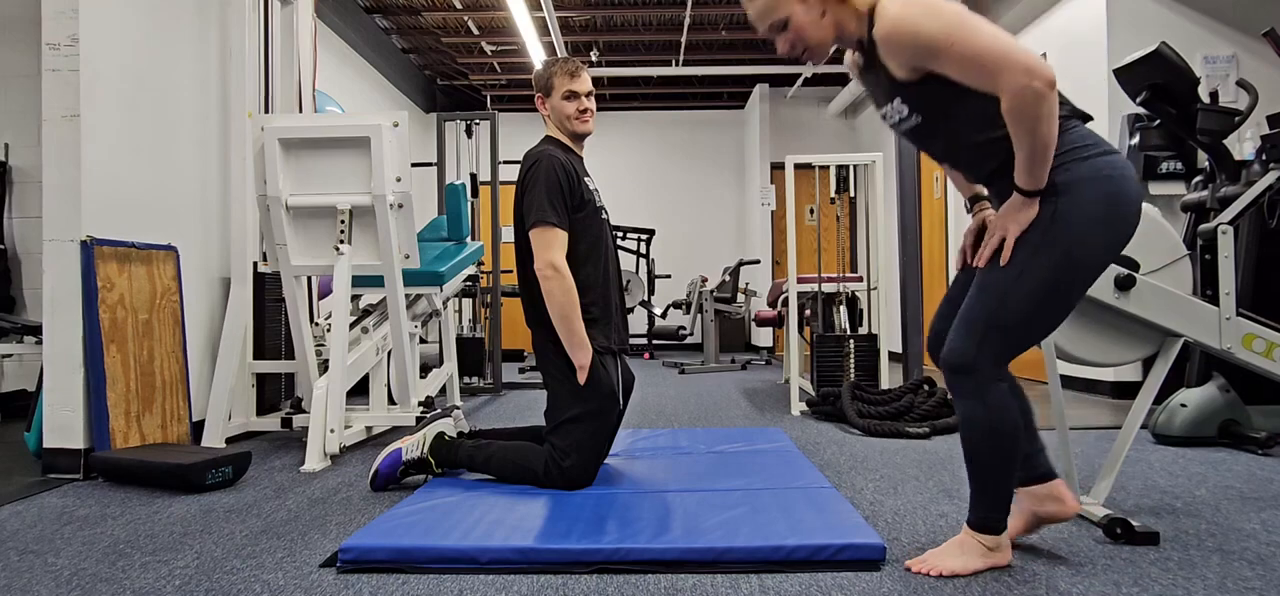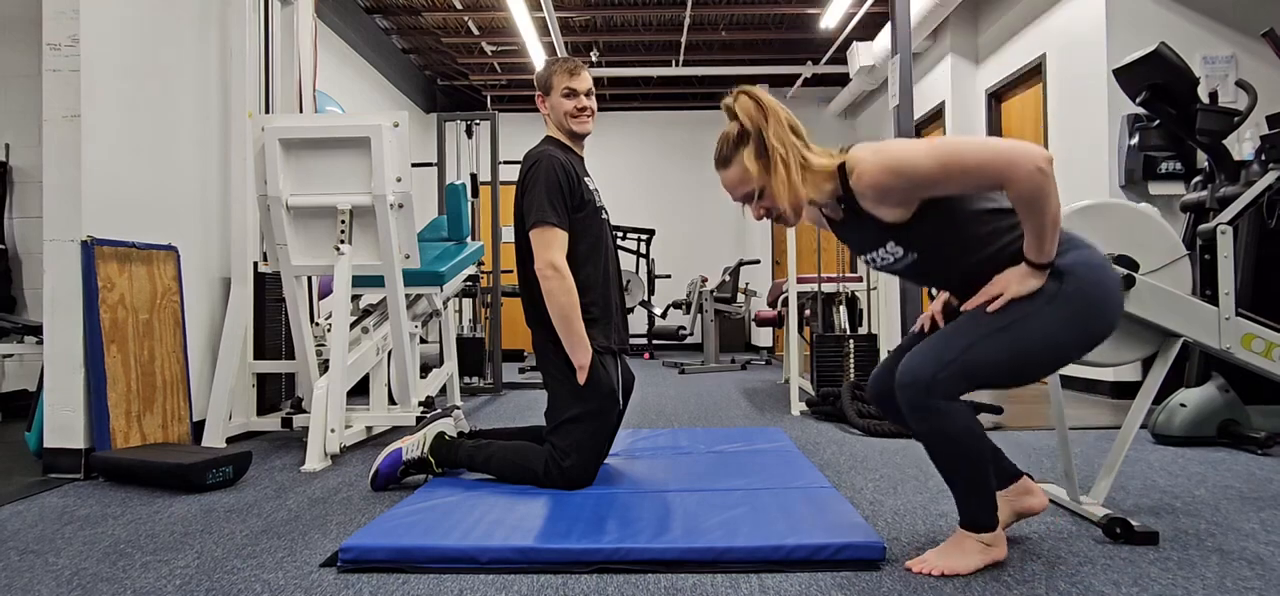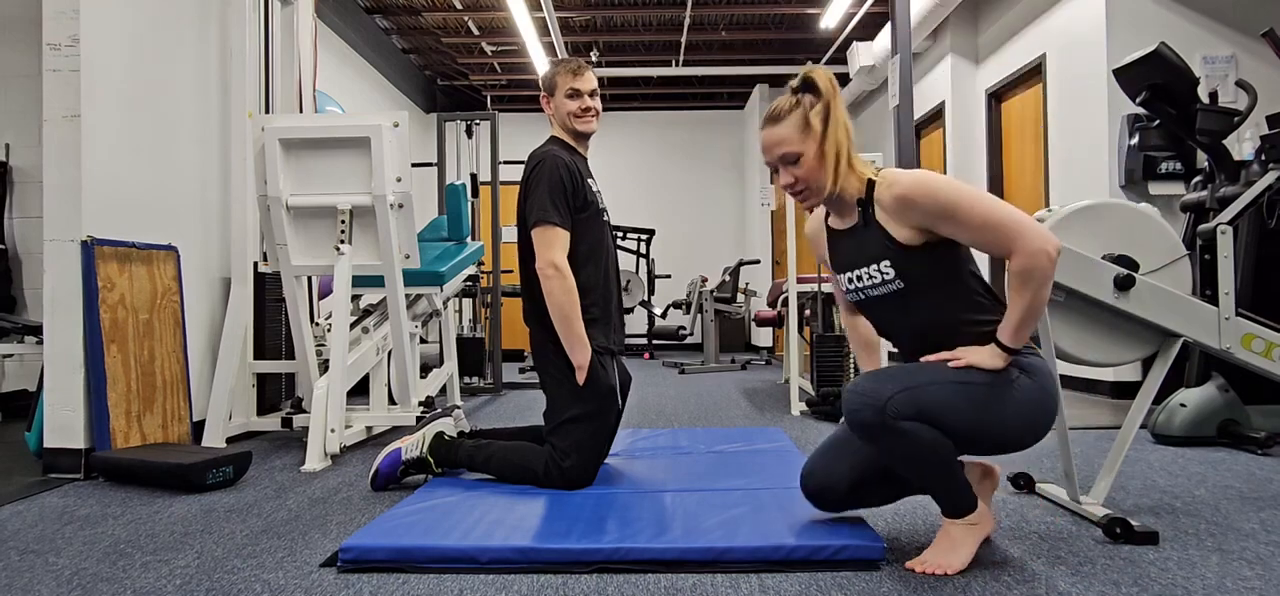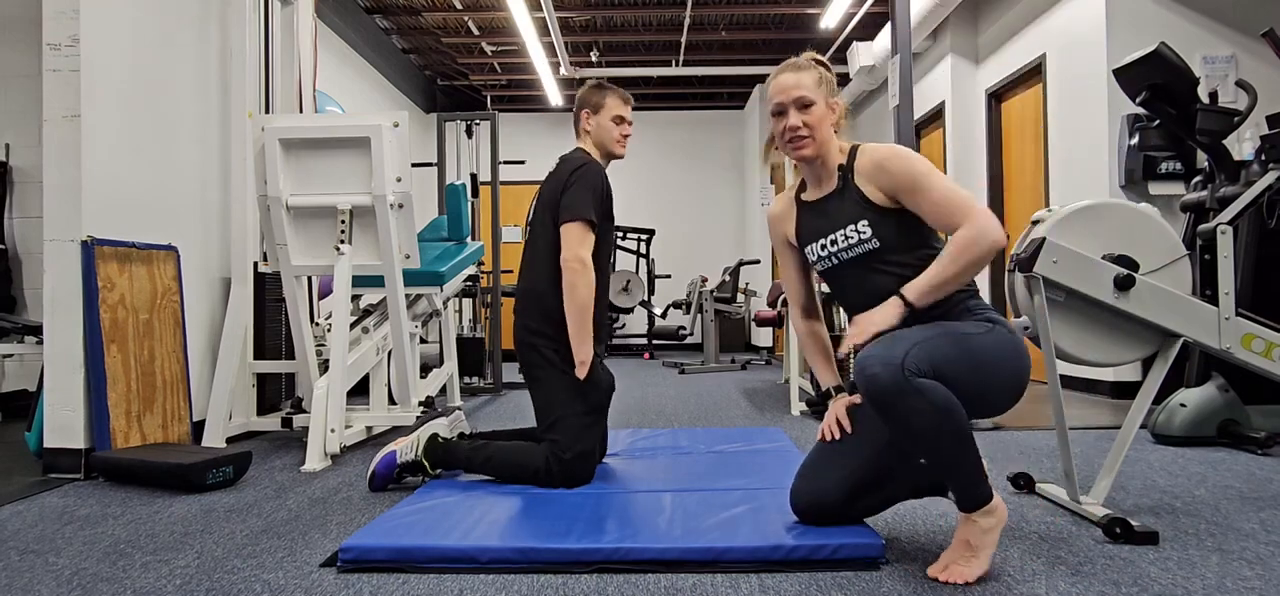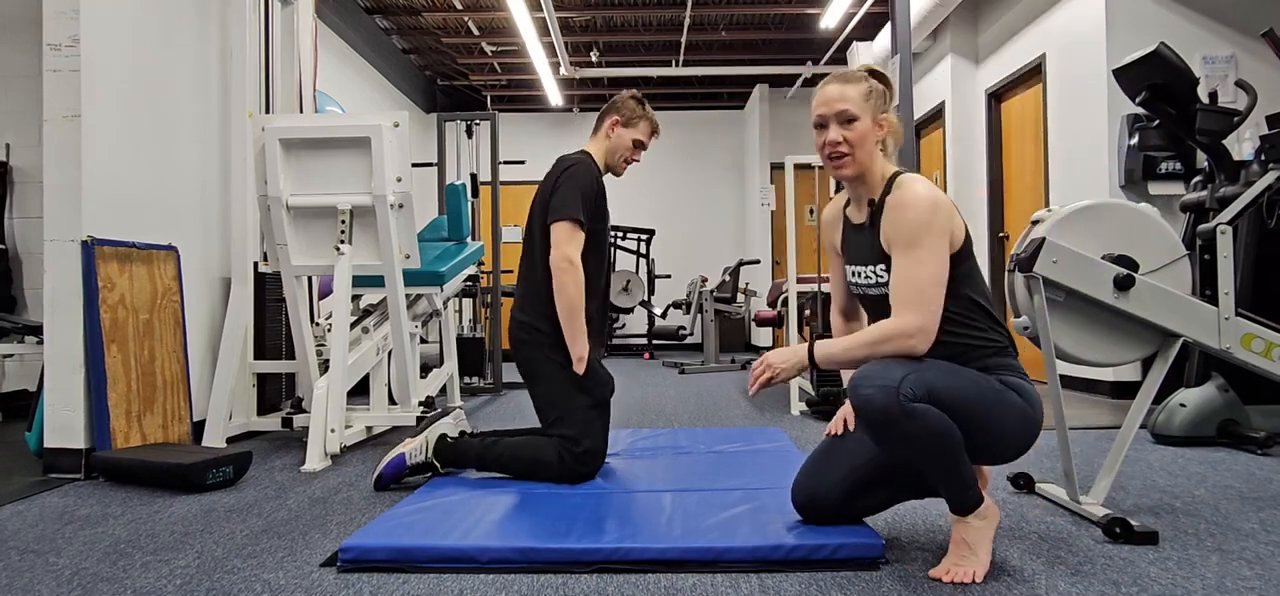
dt=0.4s
person 1, frame 1
right shoulder: (858, 55)
left elbow: (1029, 76)
left wrist: (1027, 195)
right wrist: (977, 203)
left hip: (1082, 190)
right hip: (1038, 198)
left knee: (969, 358)
right knee: (950, 347)
left ankle: (987, 534)
right ankle: (1039, 487)
person 1, frame 2
left shoulder: (873, 172)
right shoulder: (819, 210)
left elbow: (1029, 163)
left wrist: (1036, 266)
right wrist: (944, 293)
left hip: (1072, 284)
left knee: (923, 383)
right knee: (886, 389)
left ankle: (981, 531)
right ankle: (1010, 488)
person 1, frame 3
left shoulder: (904, 194)
right shoulder: (819, 231)
left elbow: (1038, 248)
left wrist: (1004, 348)
right wrist: (873, 379)
left hip: (1010, 385)
right hip: (929, 382)
left knee: (869, 403)
right knee: (824, 484)
left ankle: (966, 514)
right ankle: (964, 476)
person 1, frame 4
left shoulder: (882, 163)
right shoulder: (784, 214)
left elbow: (985, 232)
right elbow: (805, 314)
left wrist: (900, 304)
right wrist: (835, 390)
left hip: (979, 345)
right hip: (905, 369)
left knee: (883, 366)
right knee: (814, 500)
left ankle: (981, 508)
right ankle: (952, 472)
person 1, frame 5
left shoulder: (914, 199)
right shoulder: (836, 217)
left elbow: (914, 331)
right elbow: (845, 314)
left wrist: (807, 355)
right wrist: (852, 393)
left hip: (996, 397)
right hip: (921, 397)
left knee: (880, 387)
right knee: (815, 498)
left ankle: (972, 512)
right ankle: (955, 474)
person 2, frame 1
left shoulder: (571, 165)
right shoulder: (549, 165)
right elbow: (550, 267)
right wrist: (583, 356)
left hip: (598, 345)
right hip: (581, 349)
left knee: (582, 451)
right knee: (571, 469)
left ankle: (454, 436)
right ankle: (436, 448)
person 2, frame 2
left shoulder: (573, 166)
right shoulder: (549, 165)
right elbow: (551, 266)
right wrist: (583, 357)
left hip: (599, 344)
right hip: (582, 349)
left knee: (580, 450)
right knee: (571, 469)
left ankle: (456, 434)
right ankle: (438, 447)
person 2, frame 3
left shoulder: (574, 166)
right shoulder: (553, 165)
right elbow: (551, 266)
right wrist: (582, 357)
left hip: (594, 344)
right hip: (577, 349)
left knee: (583, 449)
right knee: (571, 468)
left ankle: (456, 436)
right ankle: (438, 448)
person 2, frame 4
left shoulder: (570, 172)
right shoulder: (587, 173)
right elbow: (575, 262)
right wrist: (583, 355)
left hip: (551, 337)
right hip: (559, 344)
left knee: (587, 450)
right knee: (570, 465)
left ankle: (454, 440)
right ankle: (434, 449)
person 2, frame 5
left shoulder: (580, 175)
right shoulder: (580, 173)
right elbow: (563, 262)
left wrist: (587, 351)
right wrist: (580, 352)
left hip: (553, 339)
right hip: (552, 342)
left knee: (587, 447)
right knee: (580, 458)
left ankle: (456, 440)
right ankle: (442, 448)
